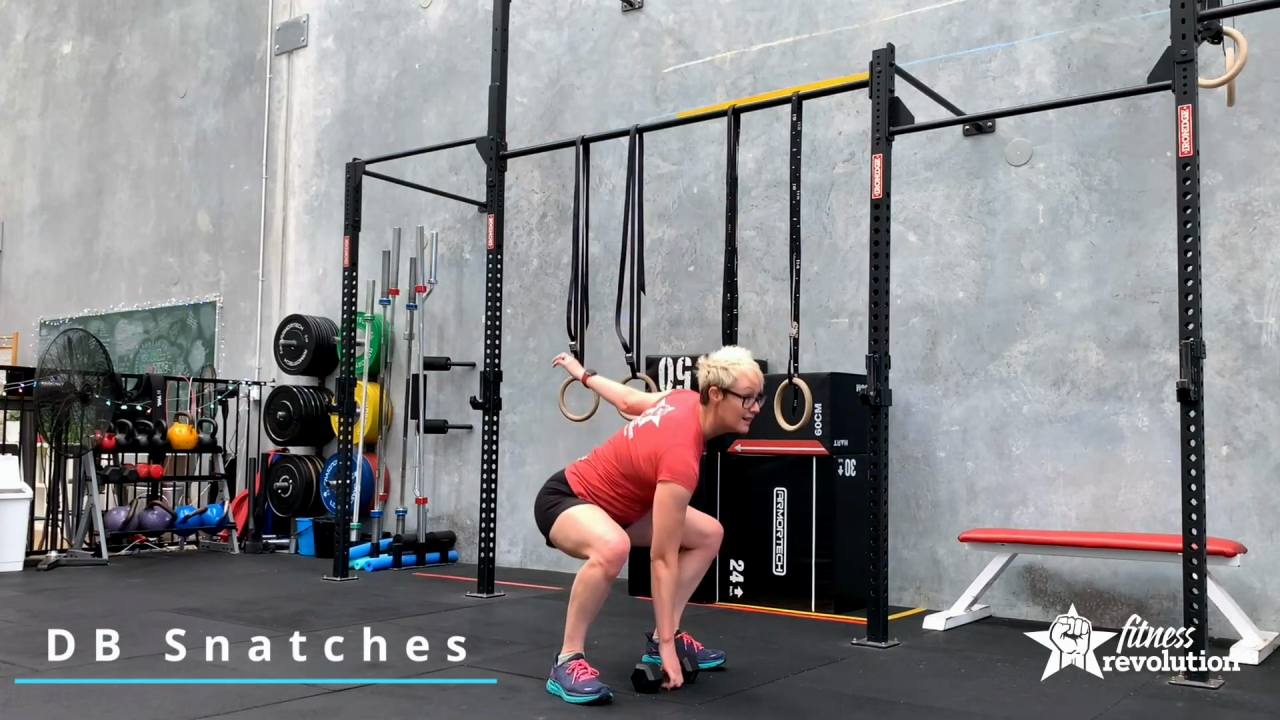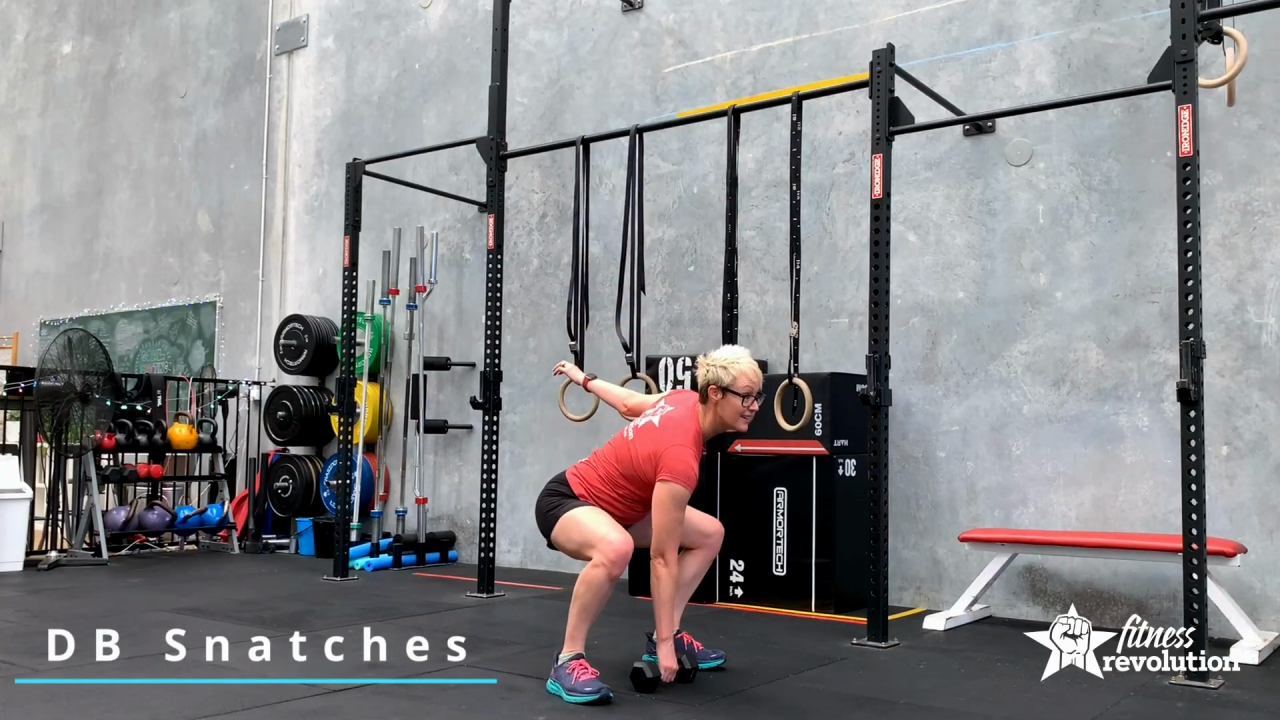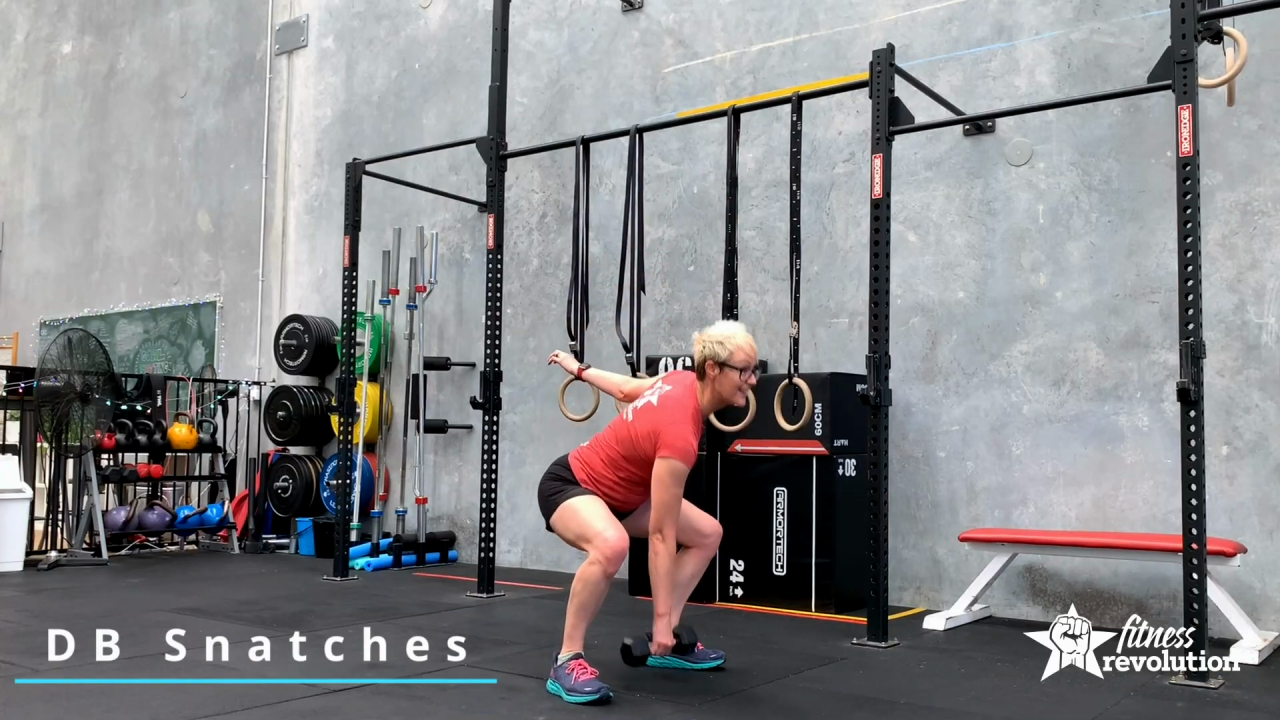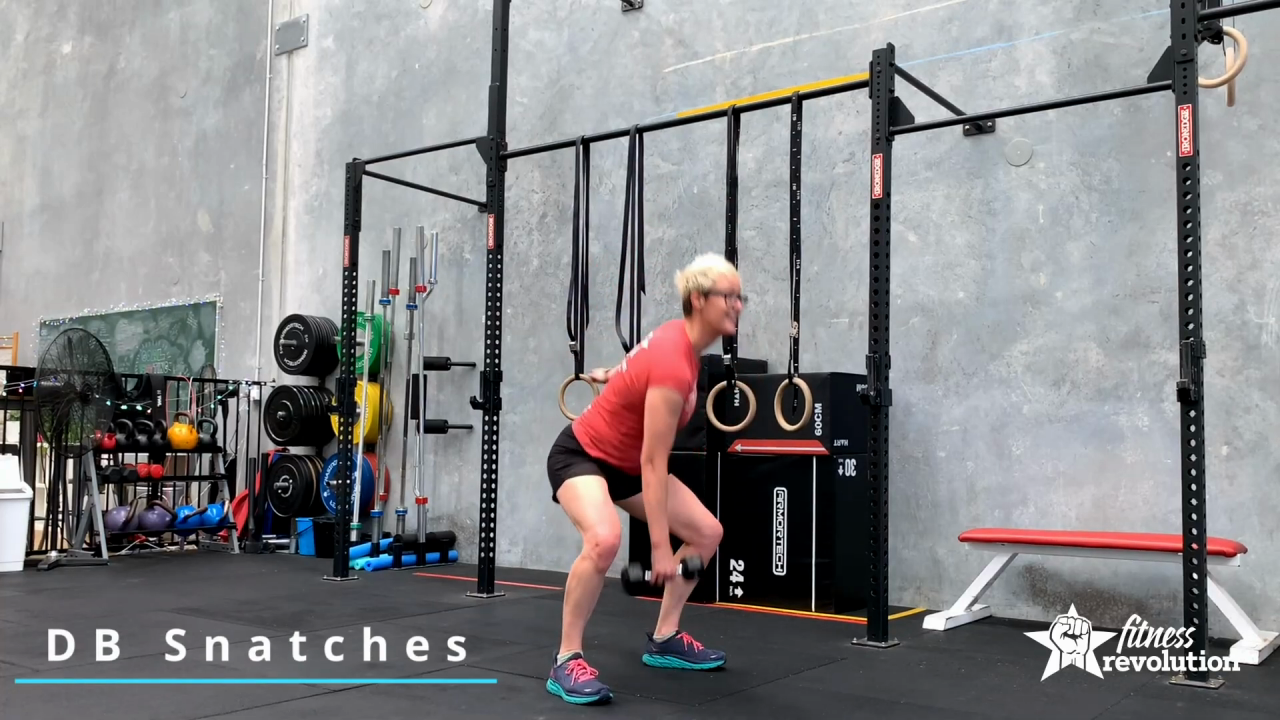
dt=0.2s
person 1, frame 1
left shoulder: (687, 401)
right shoulder: (681, 457)
left elbow: (632, 401)
right elbow: (663, 559)
left wrist: (584, 374)
right wrist: (667, 651)
left hip: (608, 499)
right hip: (564, 500)
left knee: (709, 534)
right knee: (612, 548)
left ankle: (664, 636)
right ankle: (568, 661)
person 1, frame 2
left shoulder: (687, 401)
right shoulder: (681, 457)
left elbow: (631, 404)
right elbow: (663, 558)
left wrist: (585, 379)
right wrist: (664, 646)
left hip: (610, 502)
right hip: (566, 501)
left knee: (710, 534)
right knee: (616, 549)
left ankle: (668, 636)
right ankle: (568, 661)
person 1, frame 3
left shoulder: (686, 384)
right shoulder: (679, 432)
left elbow: (630, 387)
right elbow: (661, 534)
left wrist: (580, 368)
right wrist: (661, 619)
right hip: (570, 485)
left knee: (708, 534)
right knee: (611, 546)
left ankle: (663, 644)
right ankle: (567, 661)
person 1, frame 4
left shoulder: (685, 346)
right shoulder: (670, 363)
left elbow: (640, 367)
right elbow: (650, 467)
left wrist: (608, 376)
right wrist: (660, 552)
left hip: (625, 461)
right hip: (582, 456)
left knee: (708, 533)
right knee: (605, 539)
left ankle: (664, 639)
right ankle: (567, 661)
